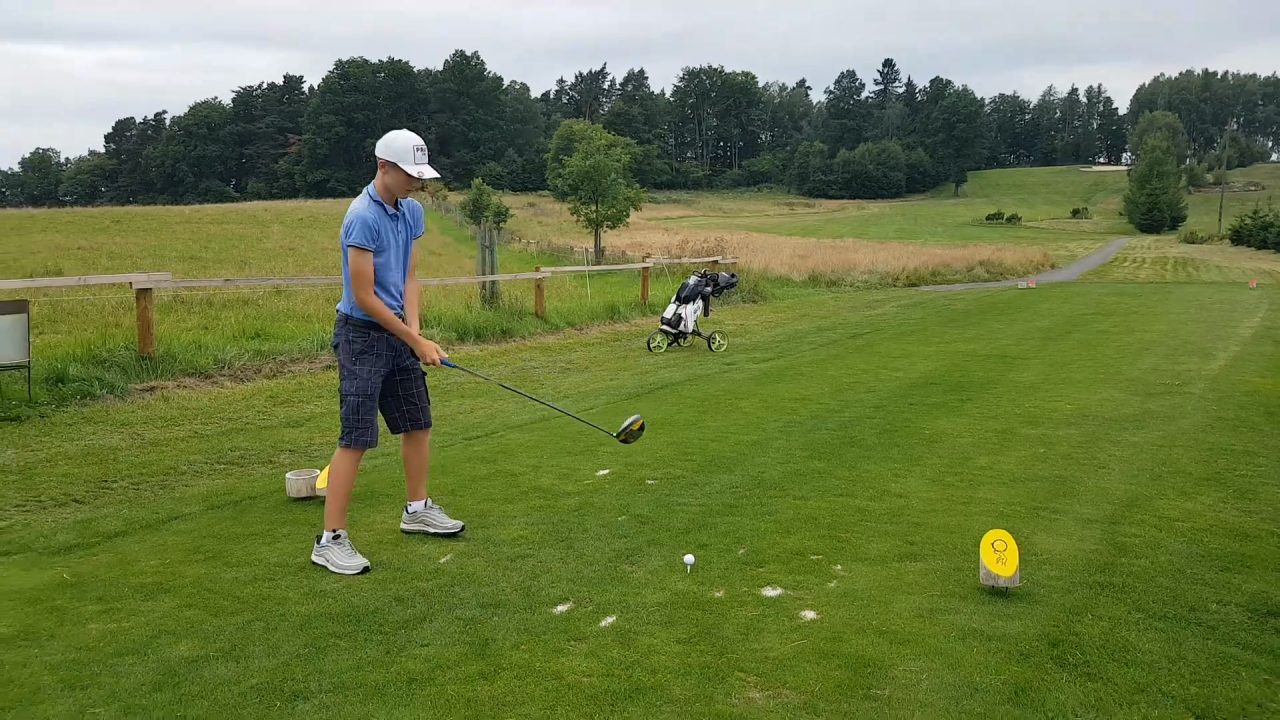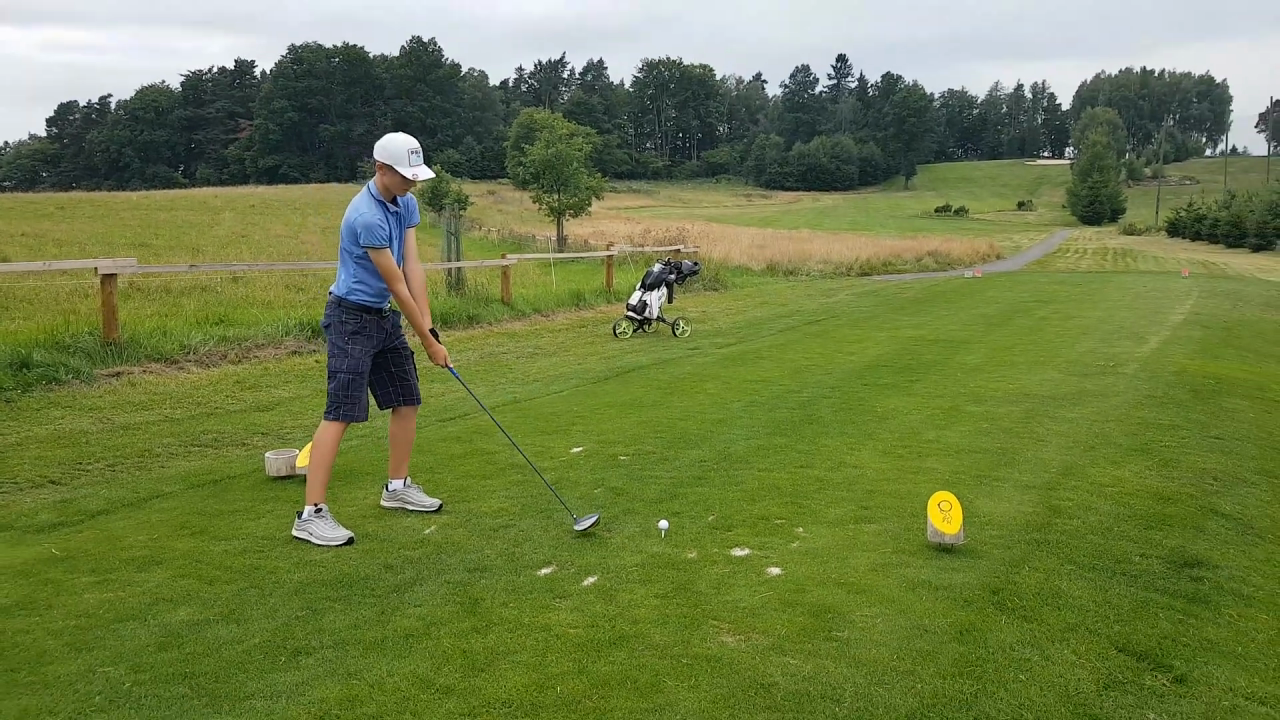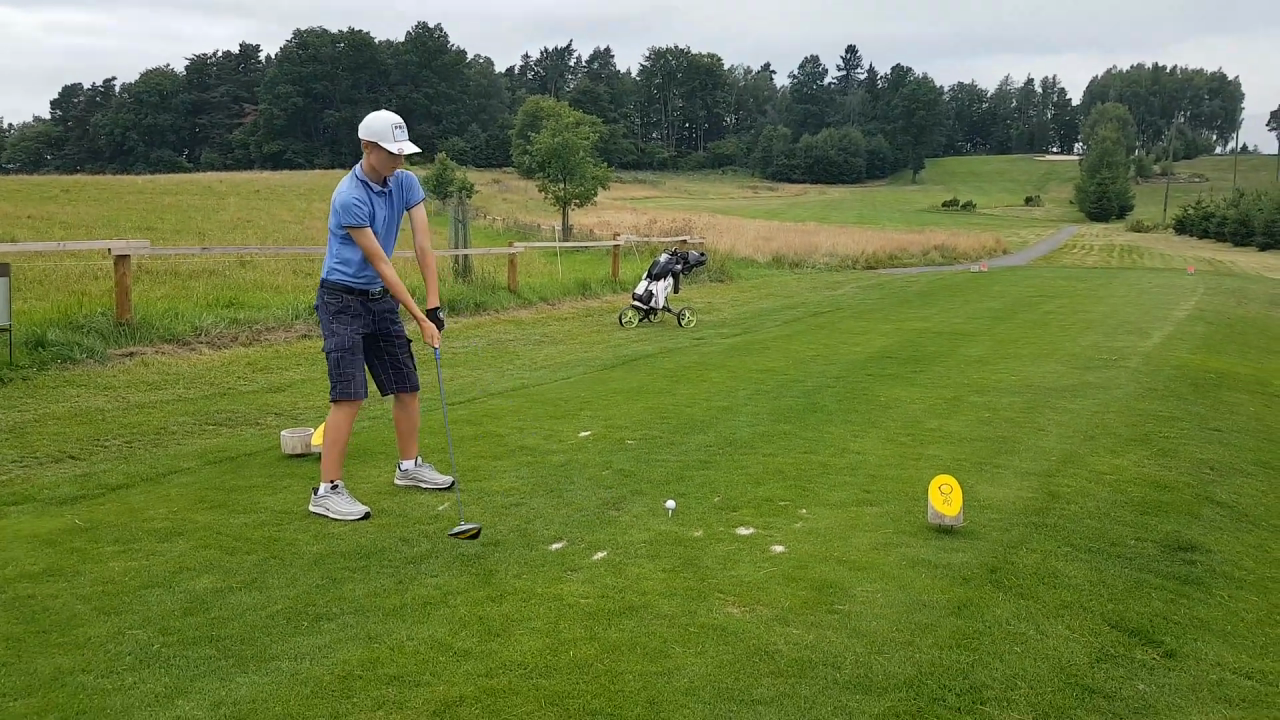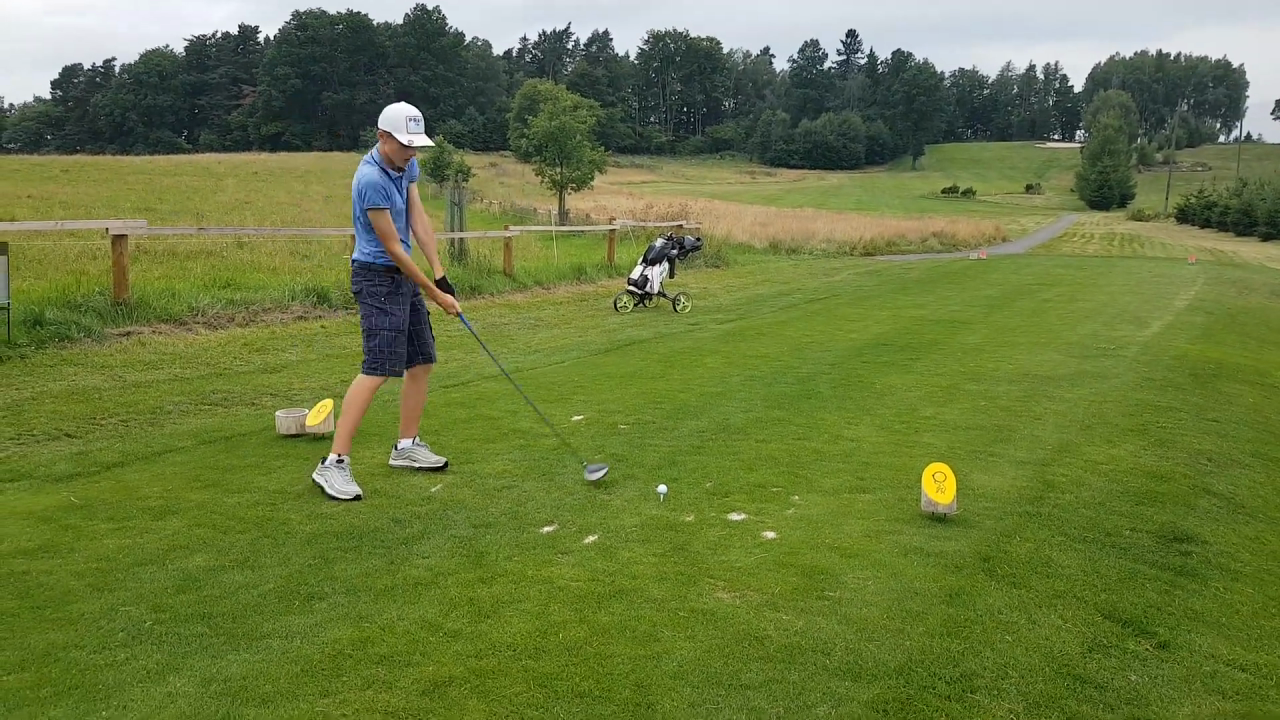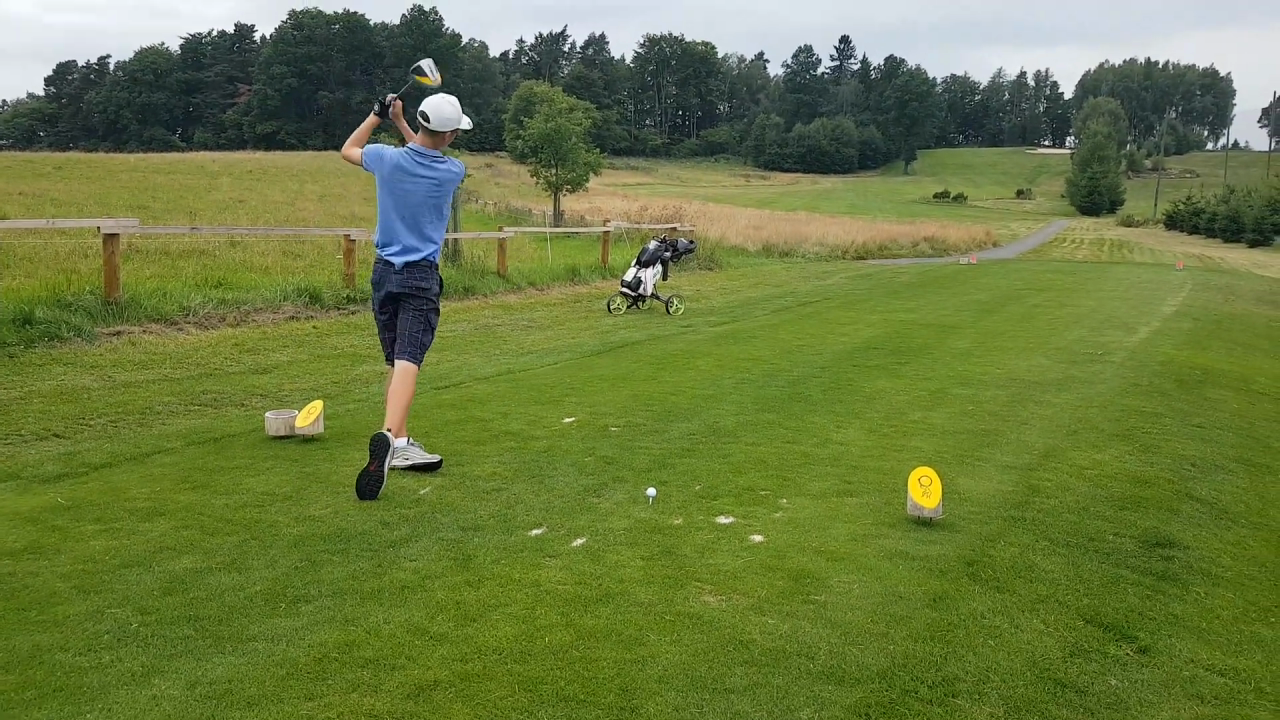
dt=1s
person 1, frame 1
left shoulder: (412, 212)
right shoulder: (362, 217)
left elbow: (408, 277)
right elbow: (363, 297)
left wrist: (415, 331)
right wrist: (415, 341)
left hip: (396, 336)
right hip: (361, 335)
left knee: (417, 423)
right knee: (356, 438)
left ankle: (417, 508)
right ankle: (330, 539)
person 1, frame 2
left shoulder: (406, 204)
right shoulder: (367, 217)
left elbow: (413, 267)
right elbow: (396, 285)
left wrist: (429, 327)
right wrist: (429, 343)
left hip: (384, 316)
right hip: (351, 318)
left knee: (406, 401)
right knee: (341, 412)
left ankle: (397, 486)
right ankle: (311, 513)
person 1, frame 3
left shoulder: (406, 183)
right shoulder: (349, 197)
left elbow: (423, 245)
right elbow: (380, 264)
left wrist: (434, 305)
right wrist: (419, 318)
left hip: (381, 299)
right hip: (342, 299)
left knee: (406, 387)
right knee: (349, 394)
left ankle: (409, 466)
right ankle: (327, 489)
person 1, frame 4
left shoulder: (407, 167)
right shoulder: (370, 180)
left elbow: (419, 221)
right elbow: (394, 248)
left wrist: (440, 273)
right wrist: (432, 292)
left hip: (405, 280)
right hip: (377, 277)
left knee: (421, 363)
right knee: (377, 370)
left ankle: (406, 445)
right ankle: (334, 463)
person 1, frame 5
left shoulder: (386, 159)
right shoulder: (453, 170)
left elbow: (348, 149)
left wrist: (378, 115)
right wrist: (400, 120)
left hip: (385, 272)
right hip: (422, 277)
left knee: (397, 360)
right knee: (407, 361)
left ankle: (401, 444)
right ankle: (389, 437)
